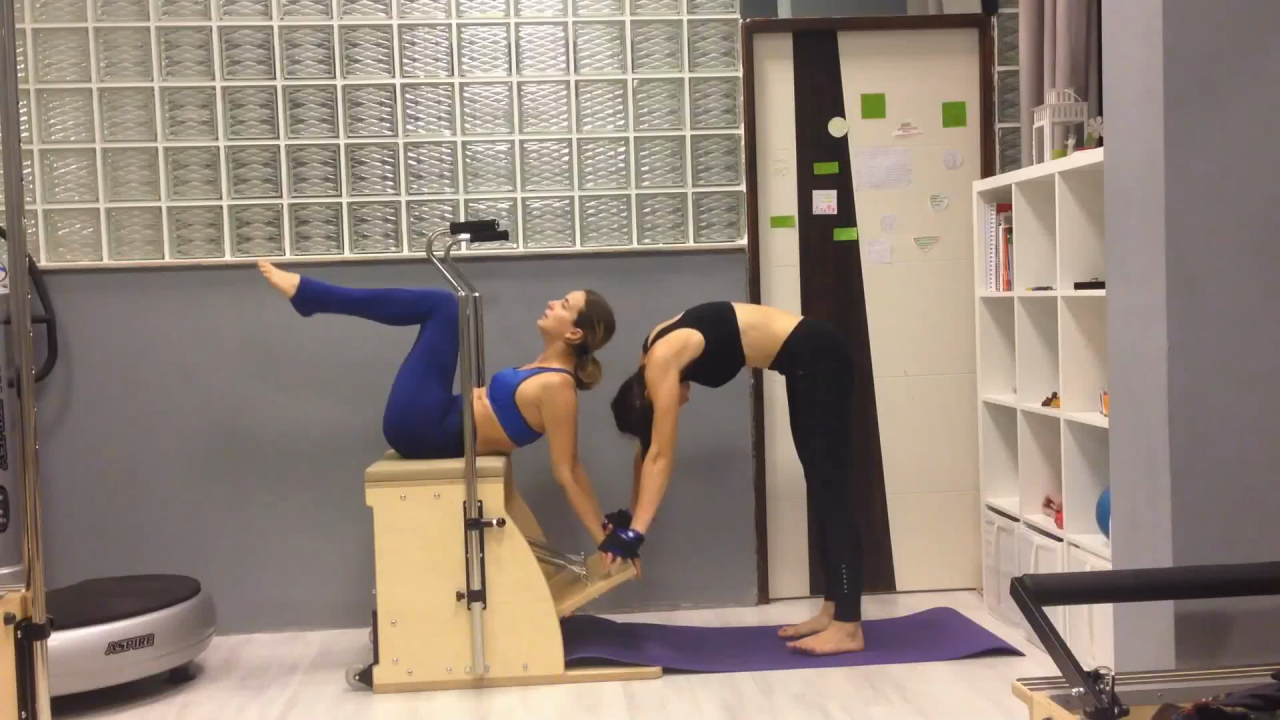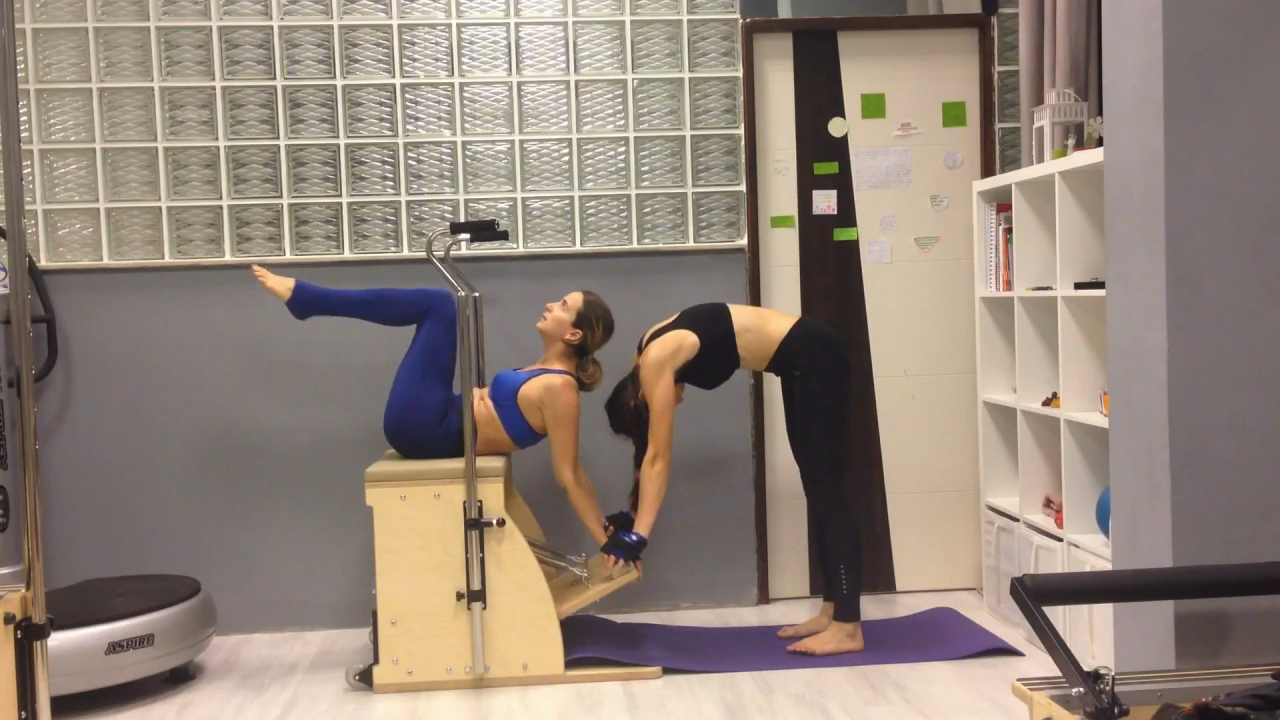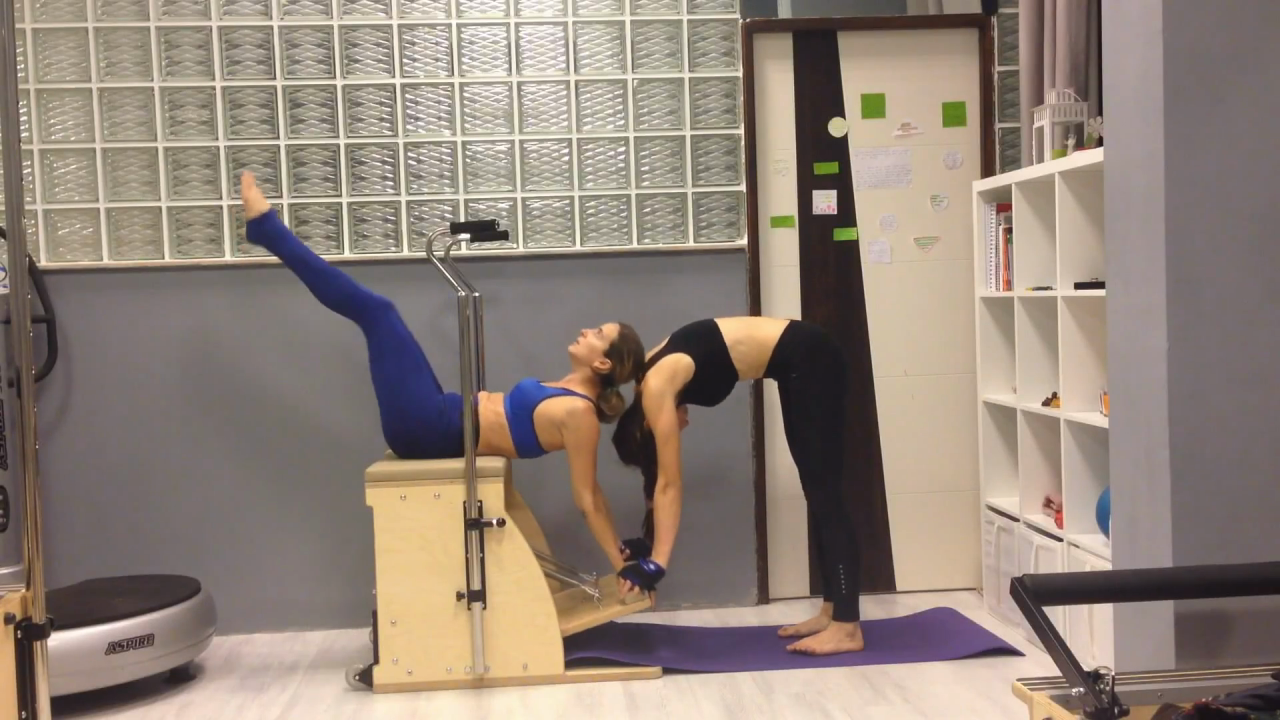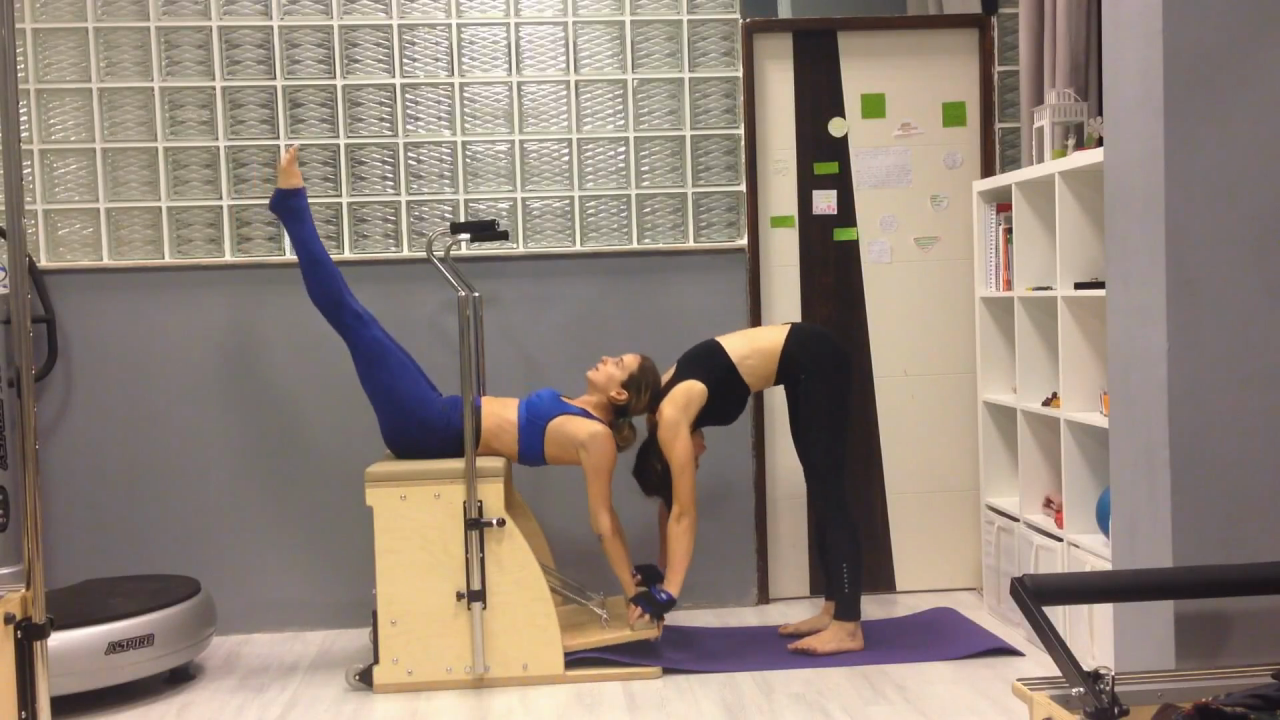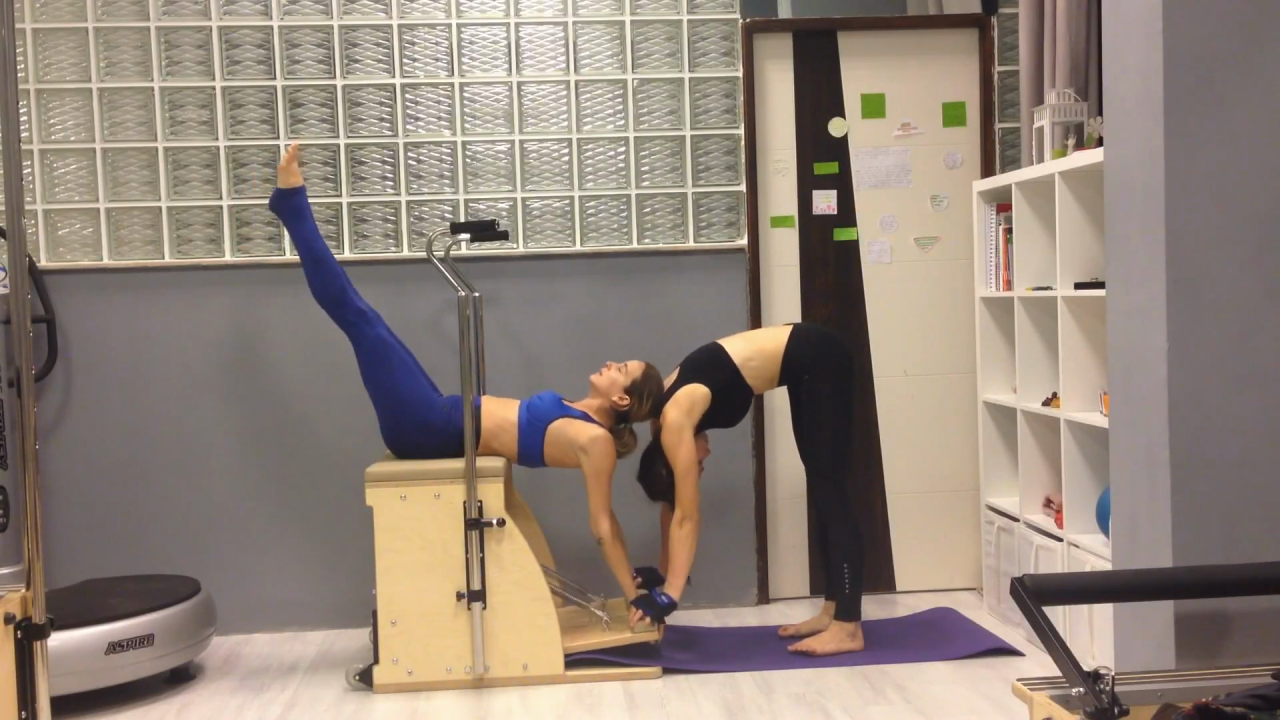
dt=0.4s
person 1, frame 1
left shoulder: (558, 388)
right shoulder: (548, 368)
left elbow: (568, 472)
left wrist: (604, 538)
left hip: (424, 430)
right hip: (437, 425)
left knee: (441, 305)
right knee: (441, 304)
left ankle: (304, 291)
right ankle: (305, 291)
person 1, frame 2
left shoulder: (559, 388)
right shoulder: (547, 371)
left elbow: (569, 474)
left wrist: (606, 542)
left hip: (423, 431)
right hip: (434, 427)
left knee: (438, 305)
right knee: (438, 305)
left ankle: (302, 295)
right ankle: (303, 296)
person 1, frame 3
left shoulder: (579, 414)
right shoulder: (568, 394)
left elbow: (588, 500)
left wrist: (623, 565)
left hip: (427, 430)
right hip: (440, 422)
left knee: (376, 313)
right knee: (374, 311)
left ankle: (266, 225)
right ankle: (267, 226)
person 1, frame 4
left shoulder: (595, 437)
right shoulder: (582, 413)
left elbow: (604, 523)
left wrist: (635, 593)
left hip: (433, 432)
right hip: (442, 419)
left knee: (355, 322)
right knee: (357, 320)
left ankle: (293, 203)
person 1, frame 5
left shoulder: (595, 440)
right shoulder: (582, 417)
left elbow: (603, 526)
left wrist: (635, 596)
left hip: (431, 432)
right hip: (442, 420)
left knee: (360, 320)
right knee: (359, 316)
left ankle: (293, 203)
person 2, frame 1
left shoulder: (663, 361)
right shoulder: (656, 352)
left elbow: (660, 456)
right elbow: (649, 446)
left wrist: (634, 531)
right wrist: (630, 517)
left hip: (819, 358)
right hip: (807, 361)
left knee: (831, 494)
right knee: (823, 493)
left ankle: (848, 628)
right ankle: (833, 612)
person 2, frame 2
left shoulder: (657, 361)
right shoulder: (652, 352)
left elbow: (657, 458)
right elbow: (647, 449)
left wrist: (637, 534)
right wrist: (631, 518)
left hip: (816, 358)
right hip: (802, 362)
left knee: (826, 494)
right knee: (818, 494)
left ankle: (847, 629)
right ankle: (832, 613)
person 2, frame 3
left shoulder: (656, 389)
right shoulder: (651, 379)
left elbow: (669, 484)
right elbow: (659, 478)
left wrist: (655, 563)
right wrist: (648, 541)
left hip: (811, 360)
right hip: (799, 361)
left knee: (823, 493)
right knee: (817, 492)
left ankle: (847, 628)
right ankle: (833, 613)
person 2, frame 4
left shoulder: (671, 419)
right shoulder: (664, 410)
left elbow: (683, 514)
right elbow: (672, 506)
left wrist: (668, 593)
right wrist: (662, 571)
left hip: (817, 361)
right hip: (805, 364)
left knee: (827, 493)
right knee: (821, 492)
left ankle: (848, 627)
right ankle: (834, 611)
person 2, frame 5
left shoulder: (675, 422)
right shoulder: (666, 413)
left elbow: (685, 517)
right elbow: (672, 506)
left wrist: (668, 595)
right wrist: (663, 575)
left hip: (820, 362)
right hip: (807, 363)
left knee: (830, 493)
right knee: (821, 492)
left ankle: (848, 628)
right ankle: (834, 612)
